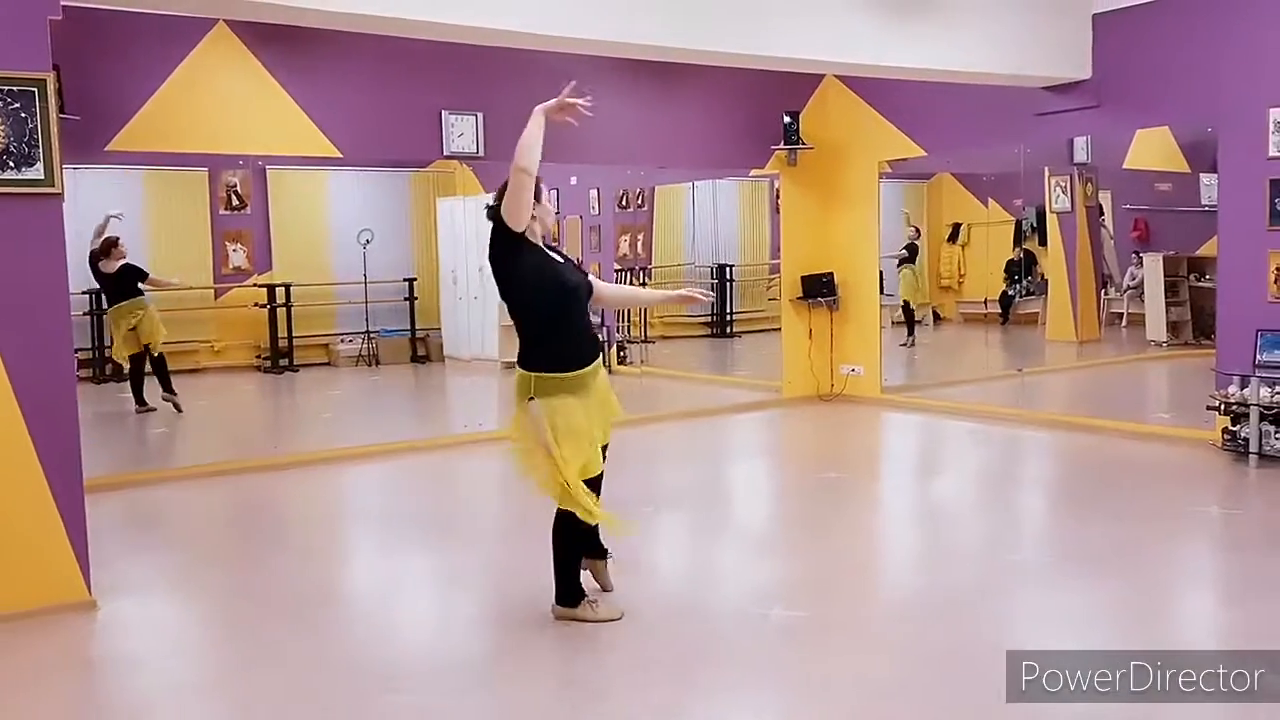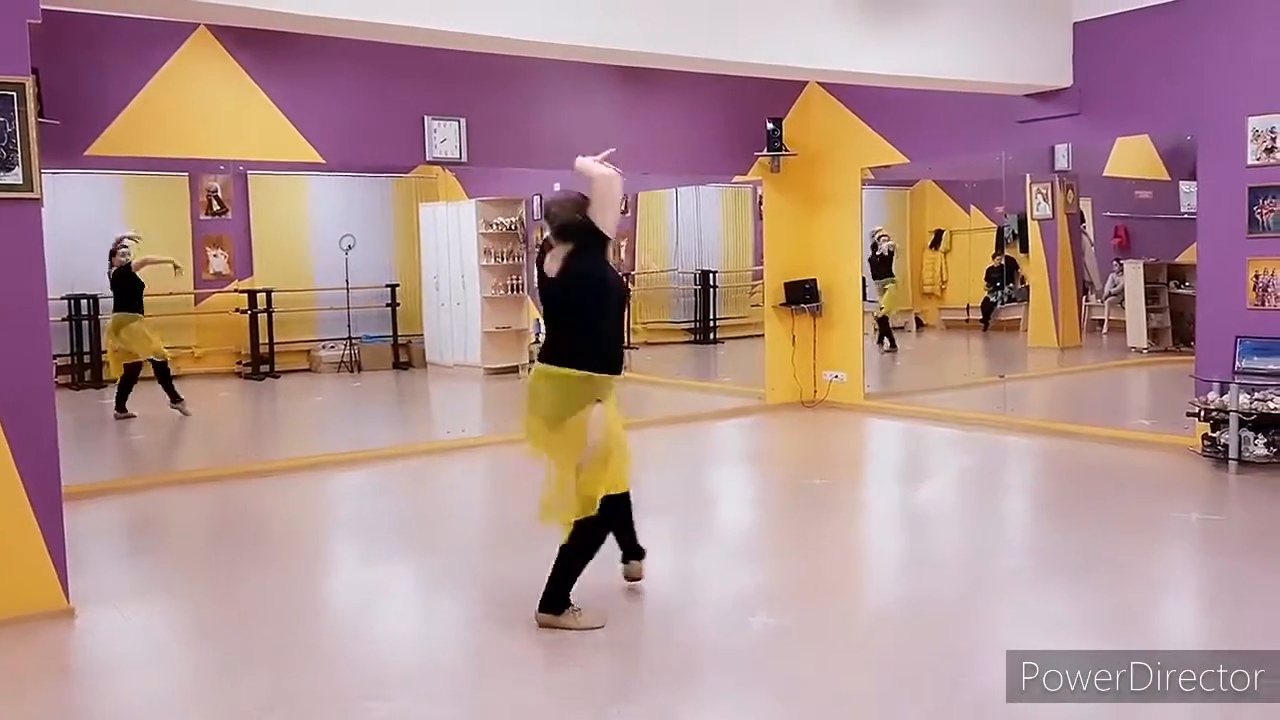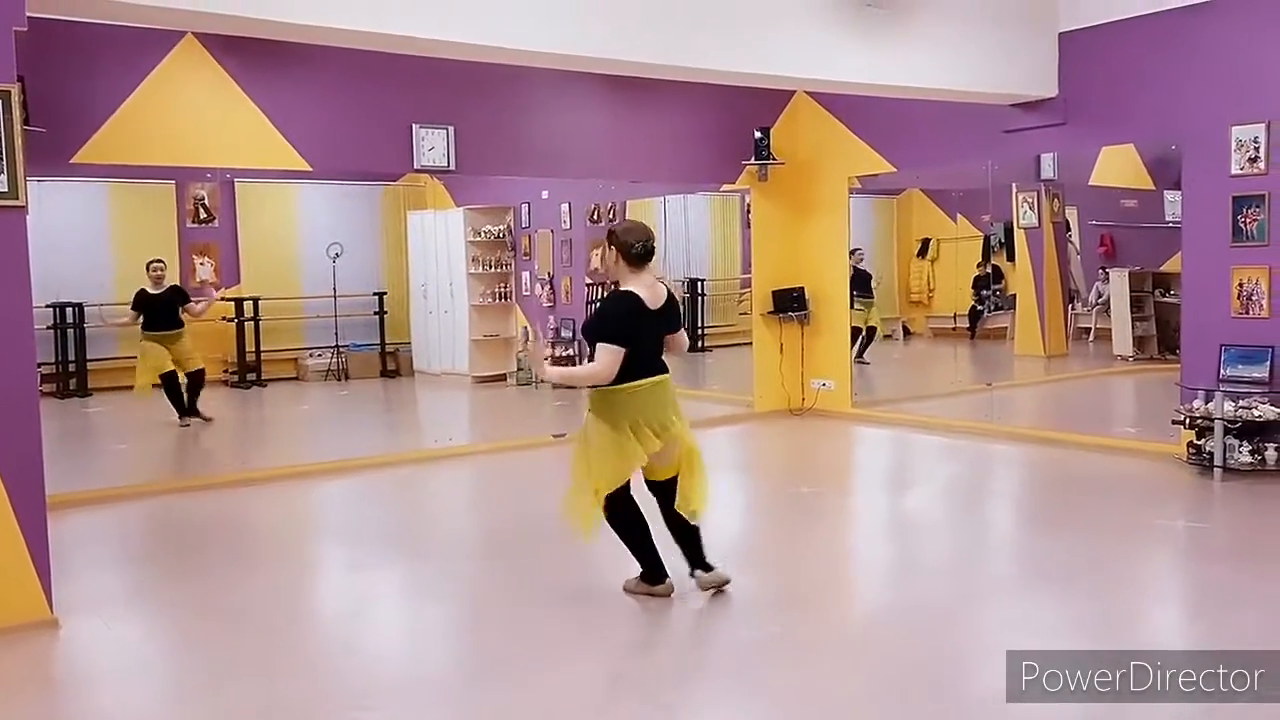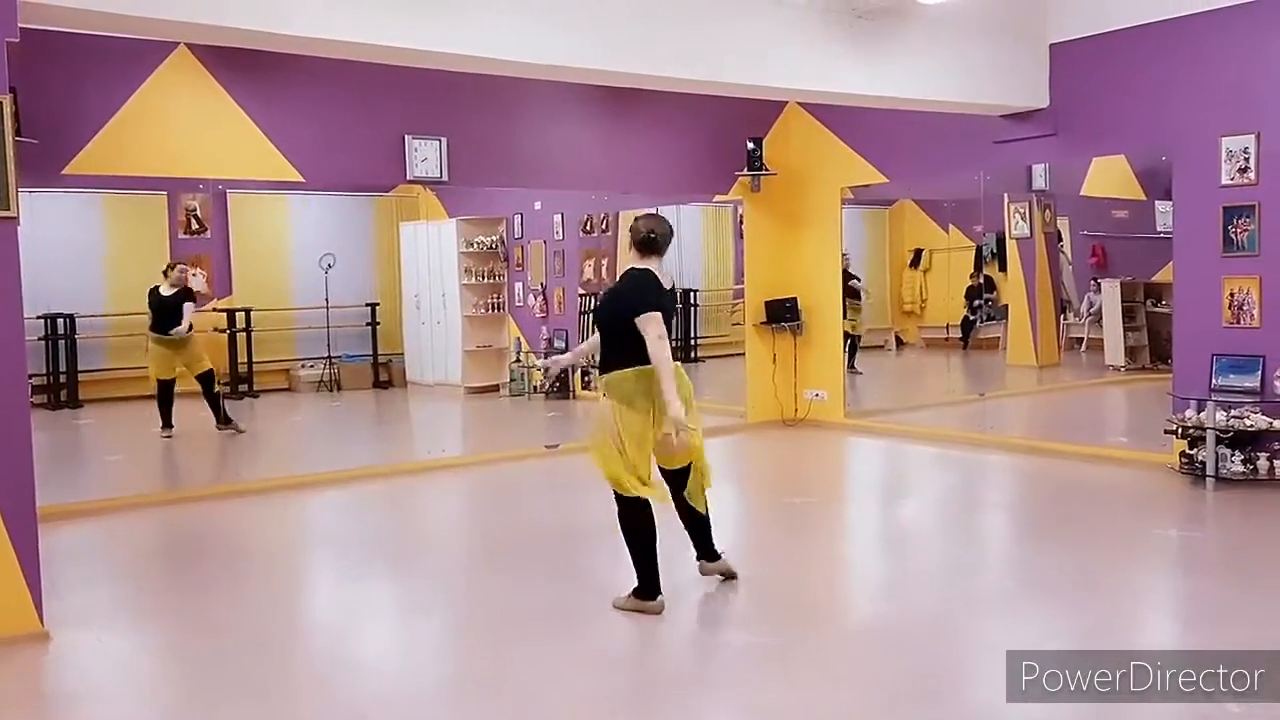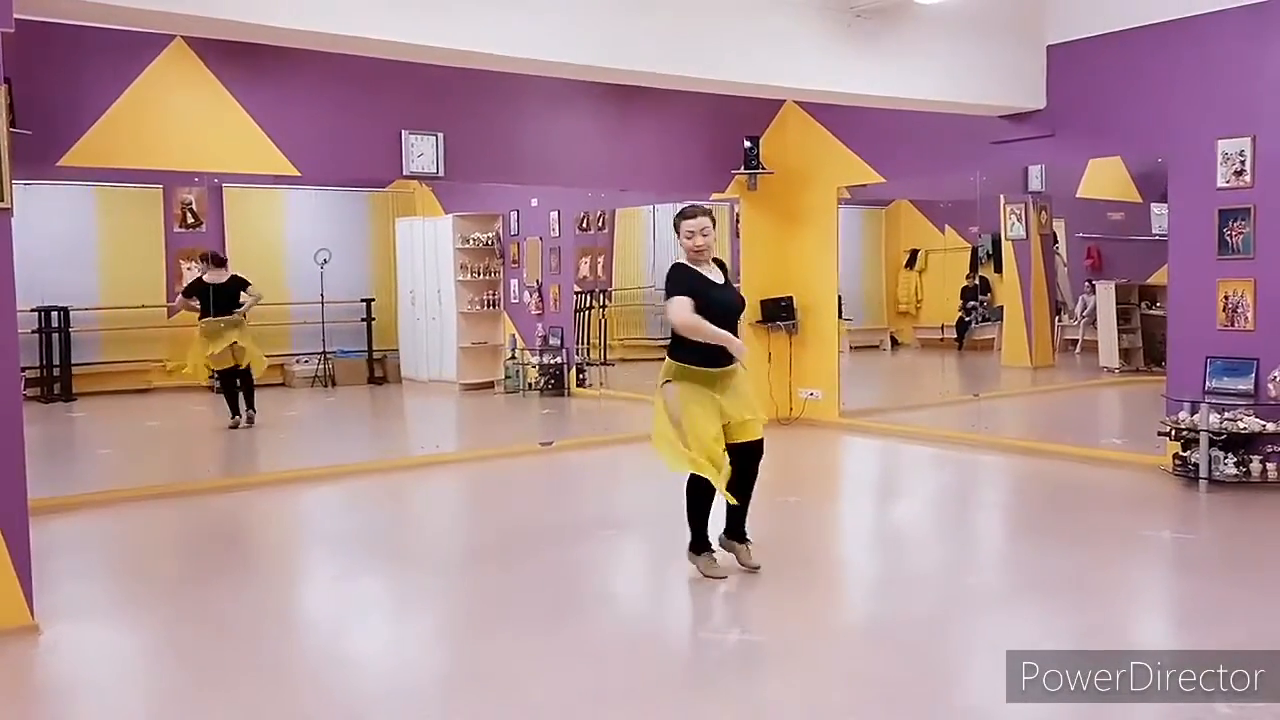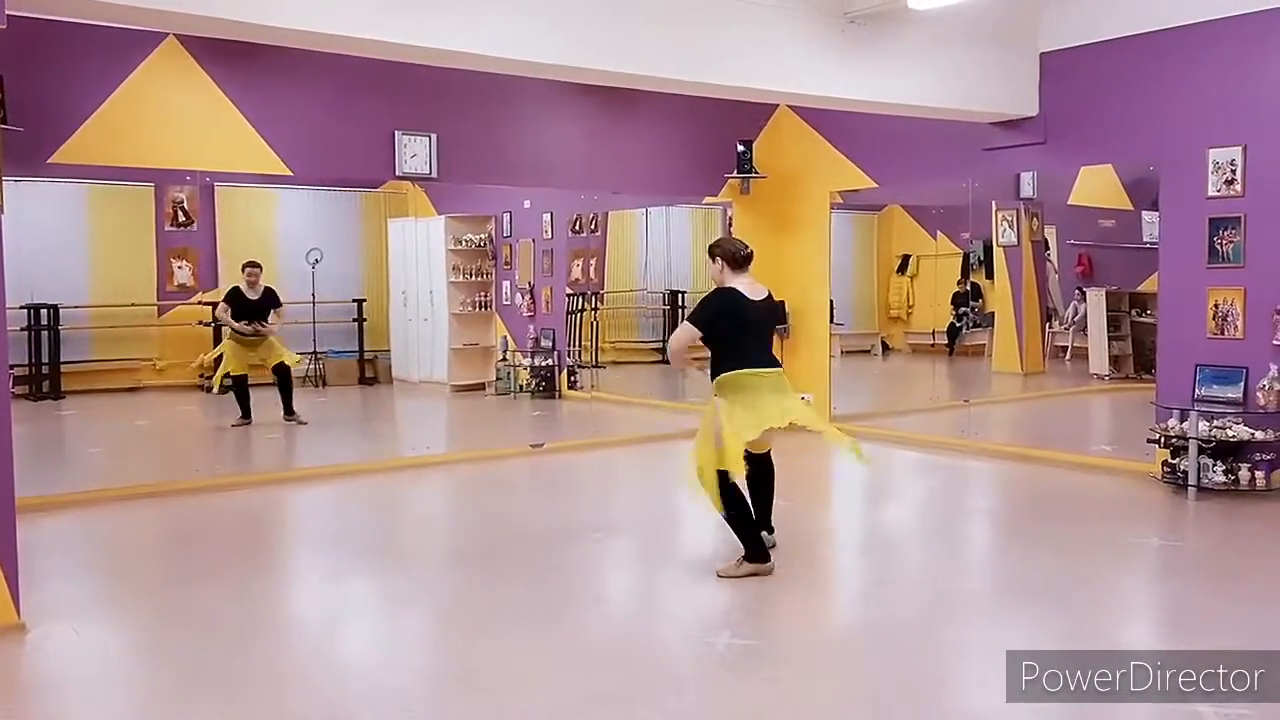
dt=0.7s
person 1, frame 1
left shoulder: (556, 260)
right shoulder: (509, 252)
left elbow: (607, 294)
right elbow: (521, 173)
left wrist: (673, 296)
right wrist: (542, 114)
left hip: (585, 382)
right hip: (551, 393)
left knee: (590, 476)
right knee: (575, 488)
left ankle: (591, 550)
right ankle: (568, 599)
person 1, frame 2
left shoulder: (550, 257)
right shoulder: (588, 256)
left elbow: (562, 234)
right elbow: (609, 182)
right wrist: (588, 166)
left hip: (556, 386)
right hip: (583, 394)
left knee: (610, 474)
right knee: (597, 496)
left ankle: (631, 553)
right ankle: (553, 606)
person 1, frame 3
left shoulder: (619, 304)
right shoulder: (664, 295)
left elbow: (604, 370)
right elbow: (679, 346)
left wrist: (552, 374)
left hip: (617, 410)
right hip: (659, 402)
left knee: (611, 492)
right knee: (669, 489)
left ankle: (655, 576)
right ankle: (701, 567)
person 1, frame 4
left shoulder: (635, 281)
right shoulder: (661, 283)
left elbow: (657, 339)
left wrist: (670, 400)
right wrist: (571, 356)
left hip: (629, 394)
right hip: (663, 389)
left knee: (631, 493)
right knee: (683, 476)
left ankle: (647, 592)
right ankle: (710, 556)
person 1, frame 5
left shoulder: (717, 268)
right shoulder: (680, 274)
right elbow: (682, 321)
left wrist: (730, 328)
right wrist: (729, 340)
left hip: (726, 377)
right hip: (689, 383)
left knee: (750, 453)
right knee: (708, 466)
left ankle: (736, 535)
right ankle: (700, 548)
person 1, frame 6
left shoulder: (720, 299)
right shoulder: (768, 298)
left elbow: (676, 345)
left wrist: (682, 361)
left hip: (738, 394)
right hip: (772, 386)
left knee: (719, 475)
right knee: (759, 456)
left ankle: (756, 555)
right ankle: (764, 530)
person 2, frame 1
left shoulder: (96, 265)
right shoulder: (127, 269)
left elbow: (96, 240)
right elbow: (155, 282)
left wrist: (107, 219)
right wrist: (174, 283)
left hip: (117, 315)
right hip: (139, 309)
left knee: (135, 360)
right knee: (155, 352)
left ankle: (140, 403)
right ankle: (169, 391)
person 2, frame 2
left shoulder: (115, 272)
right shoulder: (122, 270)
left elbow: (114, 246)
right elbow: (144, 260)
left wrist: (123, 238)
right wrist: (172, 260)
left hip: (120, 324)
right hip: (129, 323)
left knee: (132, 368)
right knee: (159, 358)
left ankle: (120, 408)
right ankle: (175, 399)
person 2, frame 3
left shoulder: (176, 290)
right shoulder: (142, 294)
left elbow: (195, 312)
right elbow: (131, 319)
left wrist: (209, 301)
right wrist: (109, 322)
left hip: (178, 338)
right hip: (153, 342)
left knee: (198, 374)
right knee: (169, 378)
left ankle: (192, 408)
right ankle: (184, 414)
person 2, frame 4
left shoulder: (186, 292)
right shoulder: (154, 292)
left elbow: (189, 310)
left wrist: (184, 326)
right wrist: (149, 342)
left hip: (186, 342)
right hip: (161, 344)
left knee: (208, 379)
right knee: (165, 386)
left ankle: (223, 421)
right ankle: (166, 425)
person 2, frame 5
left shoulder: (198, 283)
right shoulder: (235, 279)
left elbow: (180, 304)
right elbow: (256, 295)
right wrist: (244, 309)
left hip: (210, 331)
right hip: (235, 328)
left knee: (223, 374)
right knee: (244, 370)
left ankle: (236, 415)
right ankle: (250, 410)
person 2, frame 6
left shoulder: (269, 292)
right shoulder: (235, 291)
left elbow: (280, 315)
right elbow: (219, 312)
left wrist: (273, 329)
right wrist: (236, 326)
left hip: (264, 341)
right hip: (238, 342)
left knee: (284, 371)
right knee: (239, 381)
left ankle: (289, 412)
right ankle: (245, 416)
